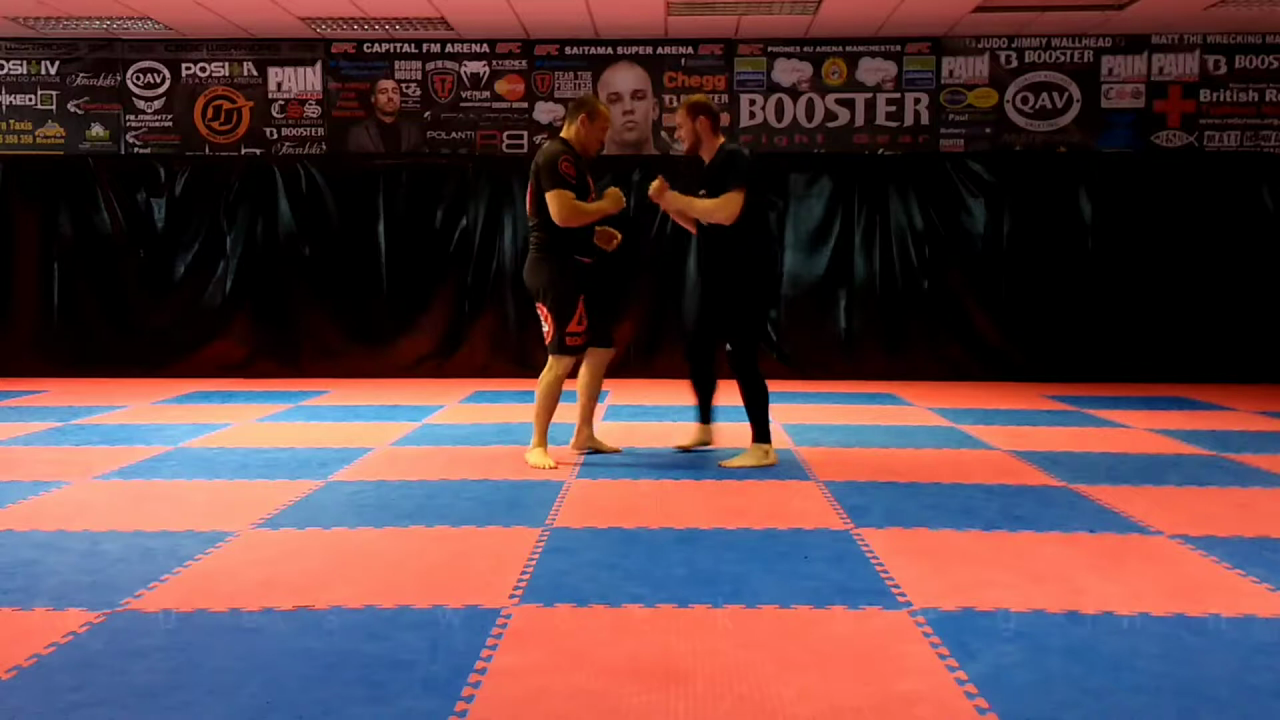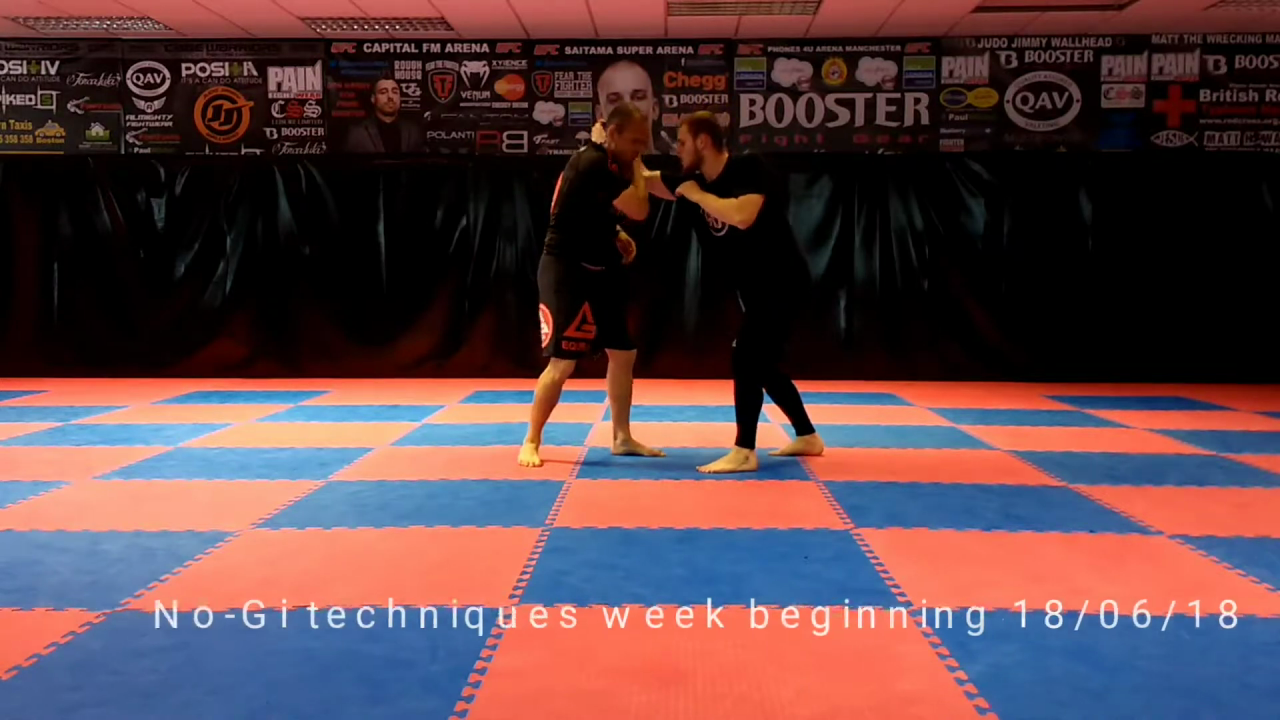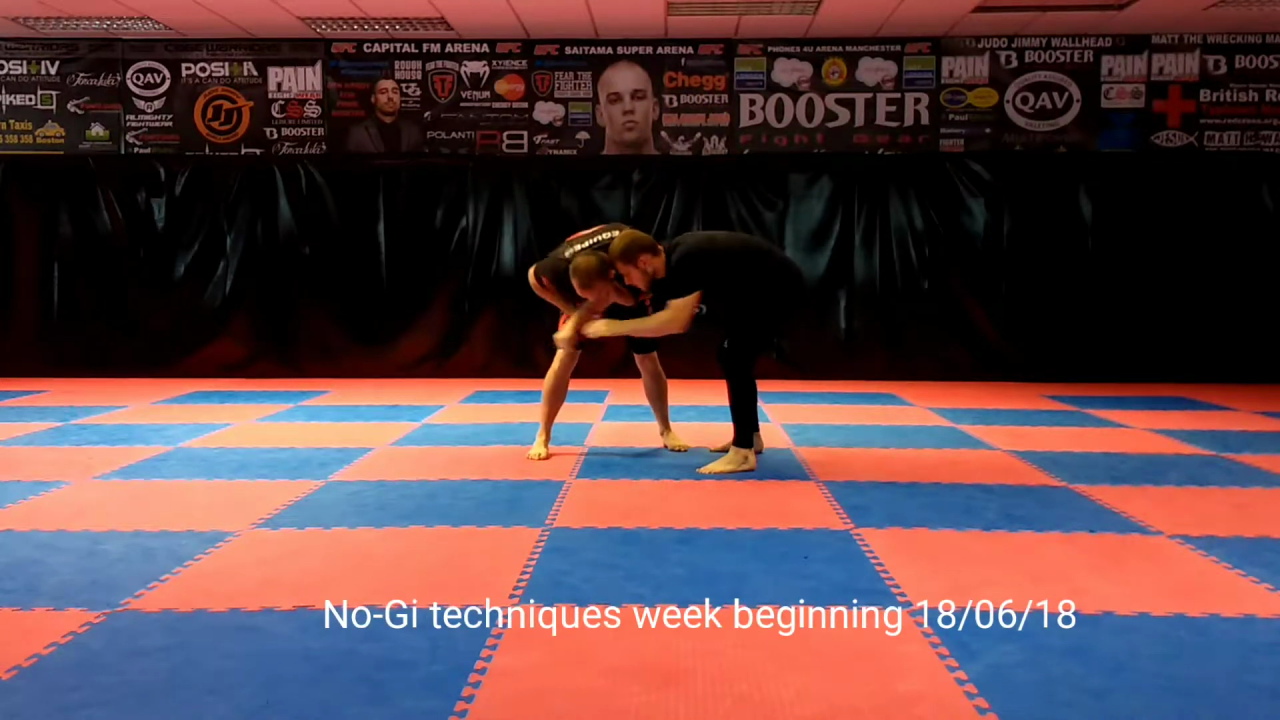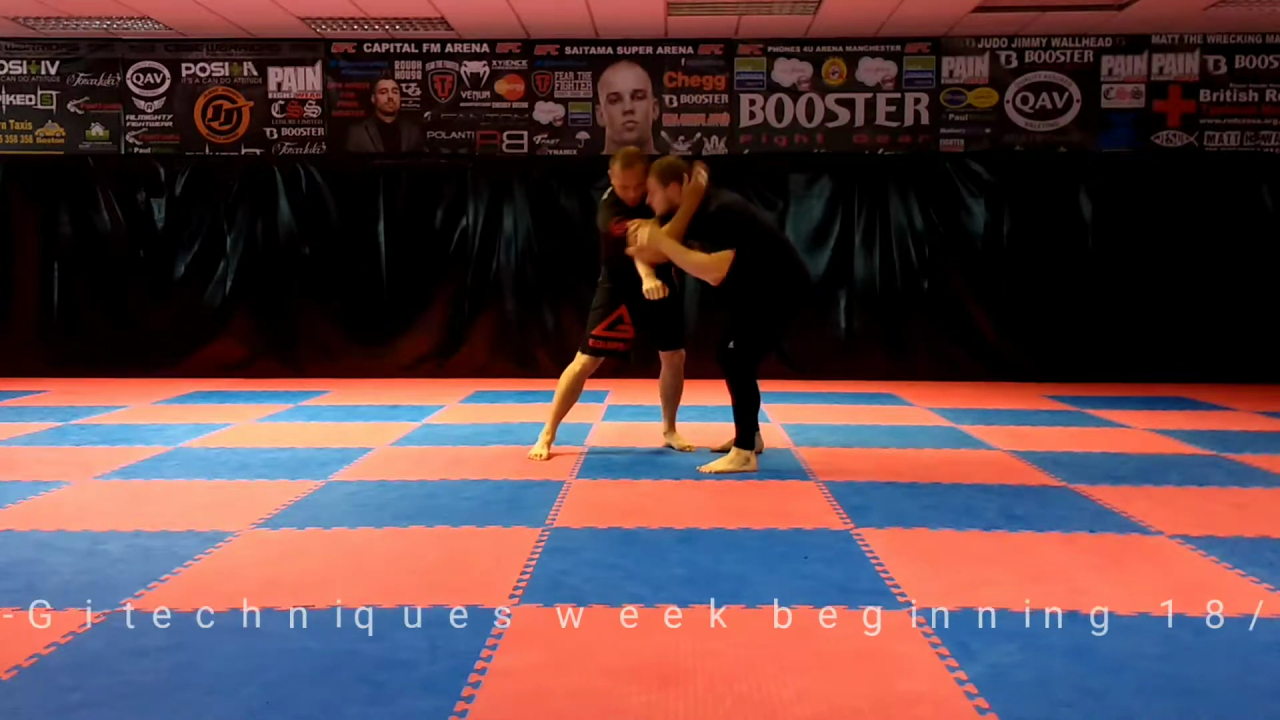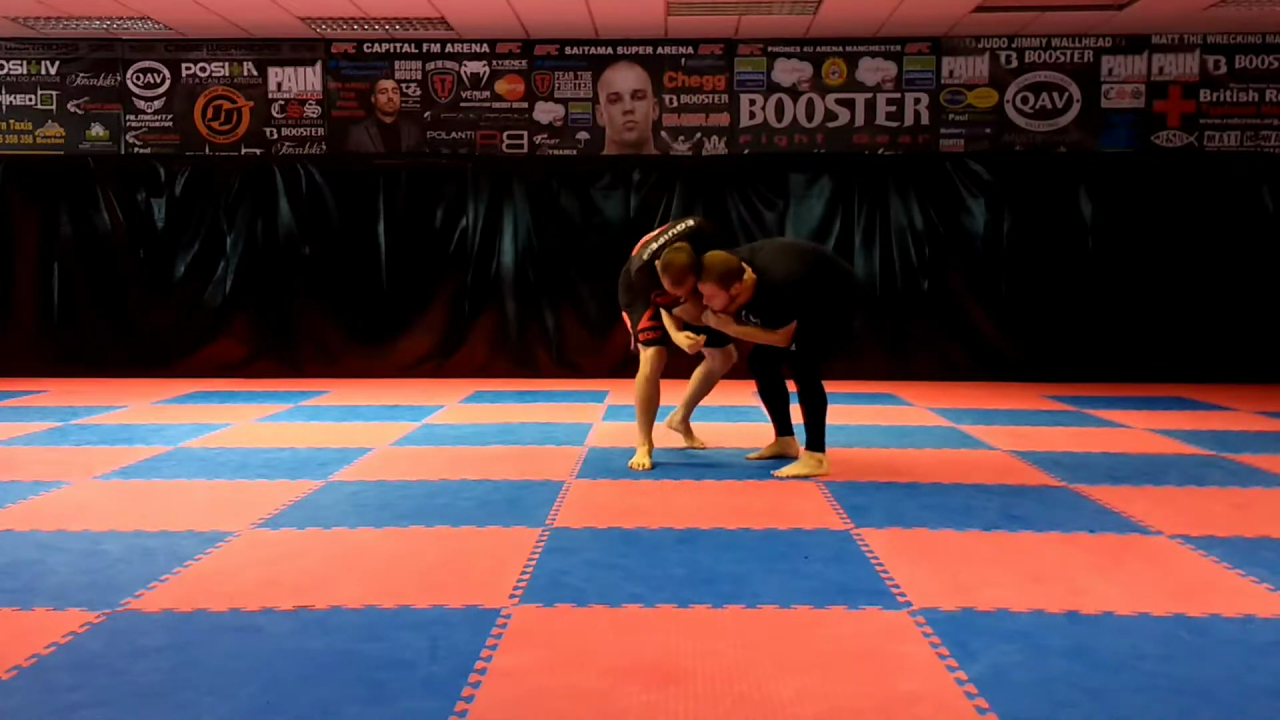
dt=1s
person 1, frame 1
left shoulder: (570, 159)
right shoulder: (557, 157)
right elbow: (562, 214)
left wrist: (597, 232)
right wrist: (606, 204)
left hip: (574, 269)
right hip: (555, 269)
left knee: (601, 348)
right knee: (562, 359)
left ankle: (584, 434)
right ankle: (537, 446)
person 1, frame 2
left shoulder: (611, 163)
right shoulder: (595, 164)
right elbow: (638, 209)
left wrist: (617, 237)
right wrist: (636, 167)
left hip: (600, 271)
right hip: (566, 272)
left knee: (623, 353)
right knee: (563, 363)
left ankle: (622, 436)
right ankle: (531, 442)
person 1, frame 3
right shoulder: (560, 266)
right elbow: (534, 279)
left wrist: (628, 297)
right wrist: (572, 310)
left hip: (626, 291)
left knee: (649, 361)
right knee: (565, 357)
left ankle: (665, 431)
right ankle: (542, 438)
person 1, frame 4
right shoulder: (611, 212)
right wrist: (690, 204)
left hip: (661, 284)
right hip: (619, 289)
left knee: (674, 358)
right knee: (586, 362)
left ankle: (669, 430)
right ankle: (547, 434)
person 1, frame 5
left shoulder: (700, 234)
right shoulder: (643, 271)
right elbow: (689, 311)
left hip: (690, 298)
right hip: (641, 295)
left knee: (724, 357)
right knee: (652, 358)
left ankle: (680, 418)
right ankle: (644, 445)
person 2, frame 1
left shoulder: (733, 160)
right shoulder: (711, 168)
left elbow: (727, 213)
left wrist: (679, 198)
right wrist: (669, 203)
left hip: (743, 278)
right hip: (720, 279)
left knee: (742, 357)
right knee: (696, 349)
left ankle: (762, 446)
right ankle: (704, 427)
person 2, frame 2
left shoulder: (747, 168)
right shoulder: (697, 181)
left elbow: (742, 215)
right elbow: (643, 179)
left wrist: (698, 196)
left hip: (781, 285)
right hip: (757, 290)
left knee: (747, 358)
right knee: (764, 365)
left ankle: (744, 453)
right ankle: (808, 437)
person 2, frame 3
left shoulder: (686, 261)
right shoulder: (673, 259)
left elbow: (675, 323)
left wrist: (614, 327)
left hip: (778, 290)
right hip: (757, 293)
left knee: (736, 360)
right knee: (732, 358)
left ankle: (743, 452)
right ankle: (750, 435)
person 2, frame 4
left shoulder: (721, 211)
right shoulder: (695, 212)
left elbow: (714, 273)
left wrist: (664, 242)
right wrist: (647, 240)
left hip: (780, 289)
right hip: (754, 289)
left knee: (740, 362)
right knee: (730, 358)
left ankle: (743, 454)
right ankle: (748, 433)
person 2, frame 5
left shoulder: (776, 290)
right shoulder: (735, 266)
left elbow: (783, 338)
left wrist: (730, 327)
left hip: (833, 296)
right hip: (804, 296)
left knee: (802, 363)
right knee: (760, 361)
left ankle: (815, 456)
right ankle: (785, 440)
